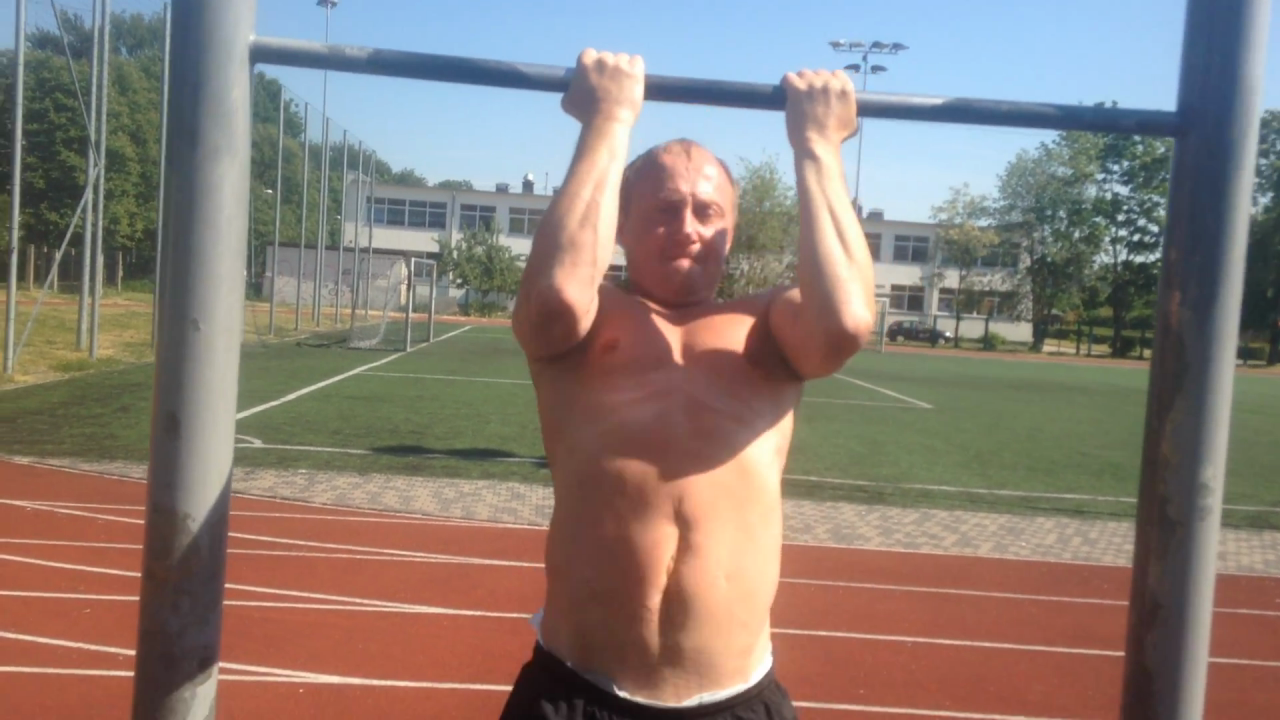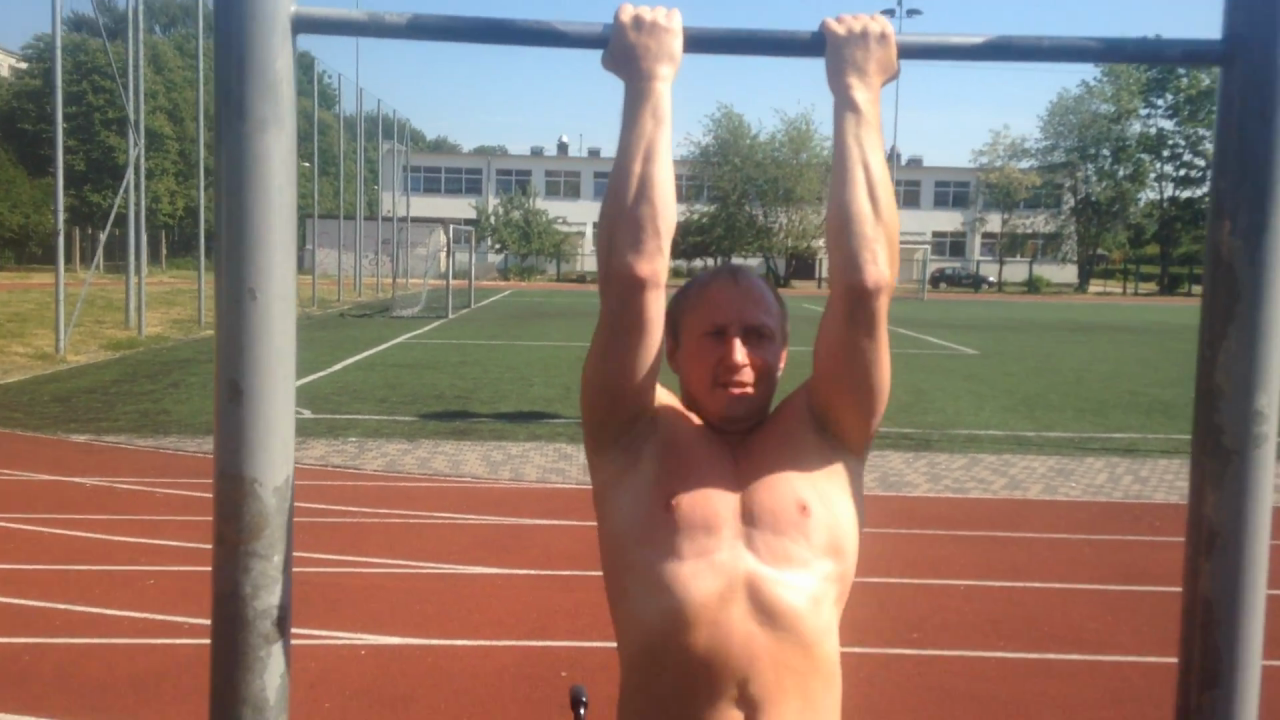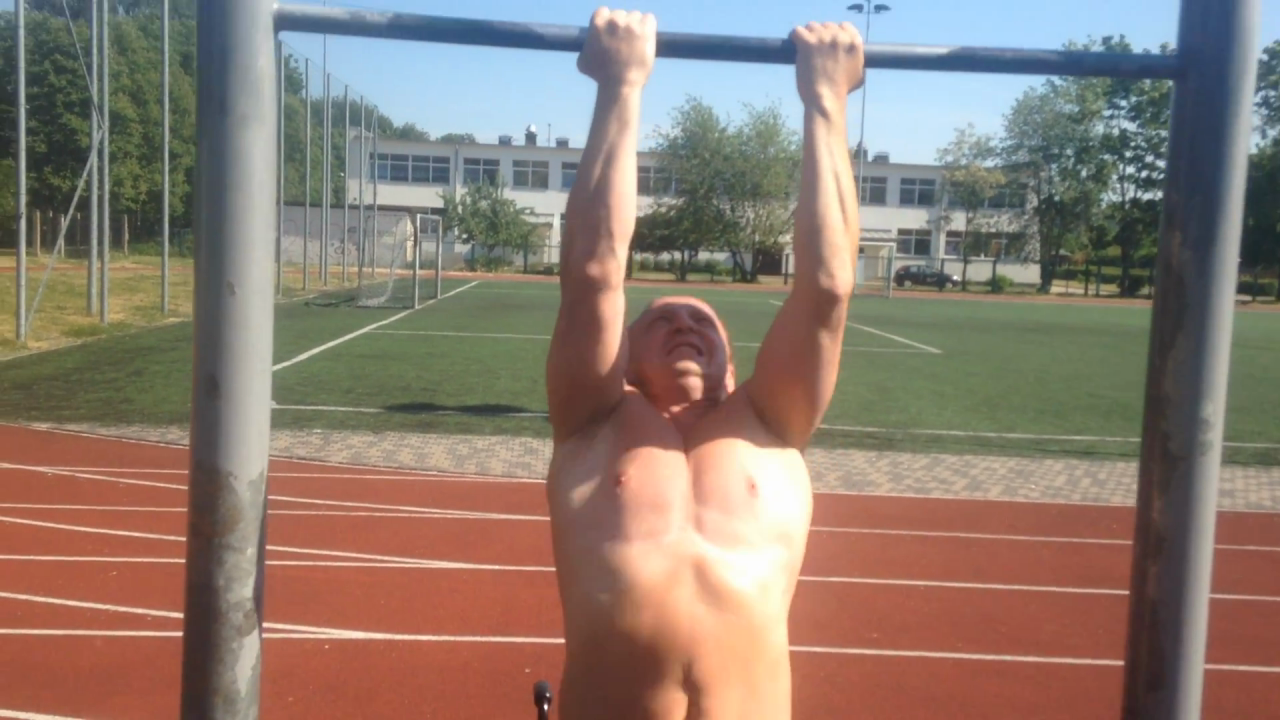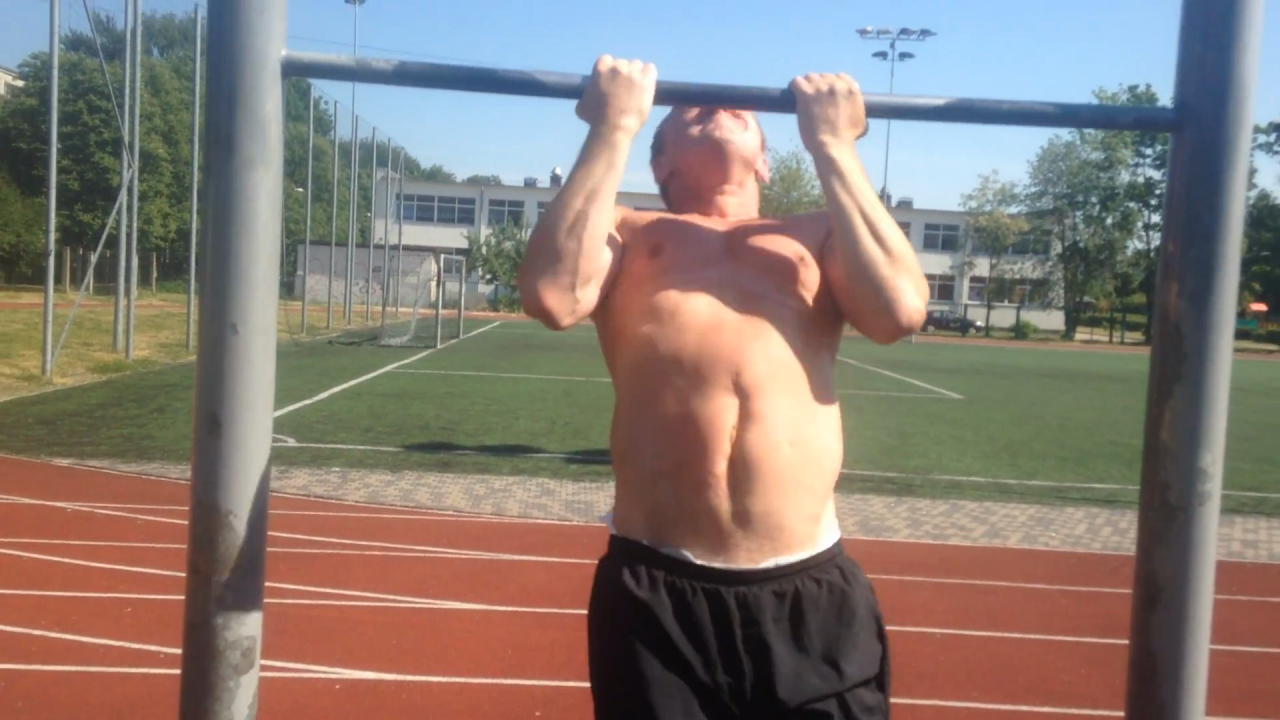
dt=0.7s
person 1, frame 1
left shoulder: (764, 331)
right shoulder: (581, 332)
left elbow: (847, 318)
right elbow: (560, 290)
left wrist: (817, 146)
right wrist: (610, 119)
person 1, frame 2
left shoulder: (823, 445)
right shoulder: (639, 443)
left elbow: (866, 282)
right elbow: (635, 276)
left wrist: (856, 94)
right wrist: (651, 83)
person 1, frame 3
left shoulder: (769, 428)
right shoulder: (598, 425)
left elbow: (827, 285)
right elbow: (593, 273)
left wrist: (826, 102)
right wrist: (623, 88)
person 1, frame 4
left shoulder: (815, 238)
right shoulder: (628, 236)
left elbow: (901, 307)
right elbow: (551, 293)
left wrist: (833, 143)
right wrist: (615, 125)
left hip: (811, 595)
right hip: (656, 596)
